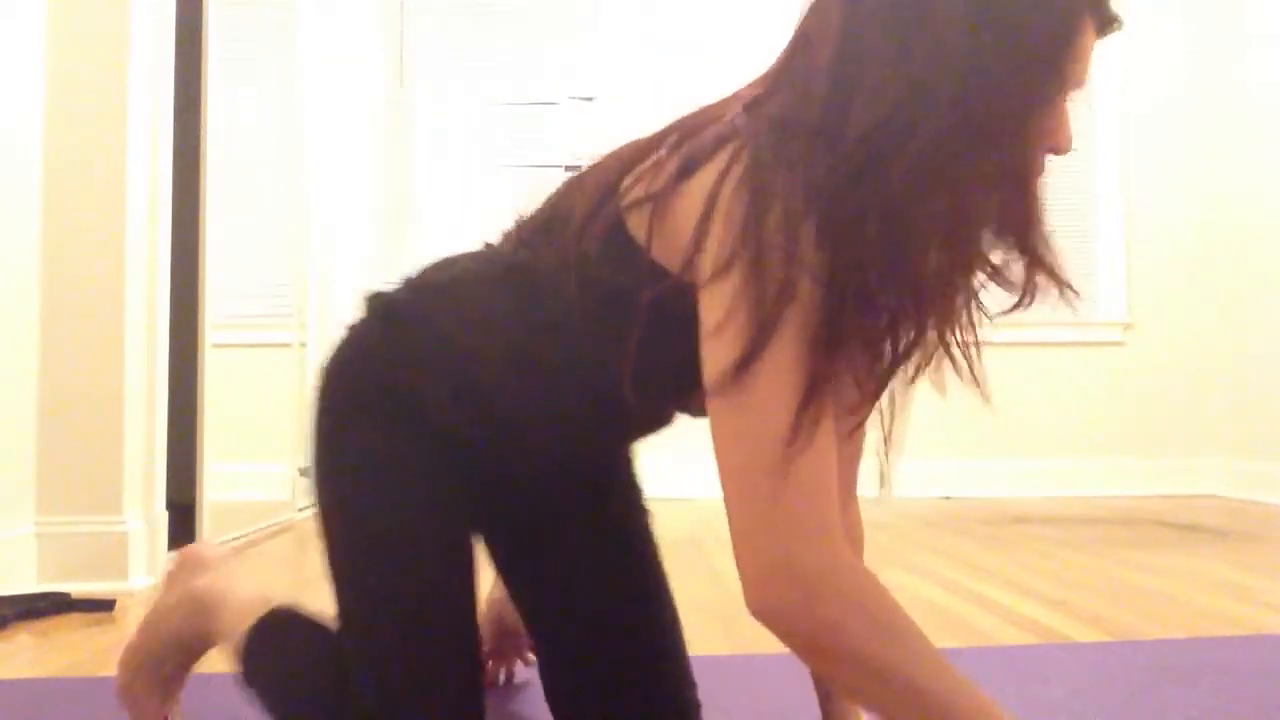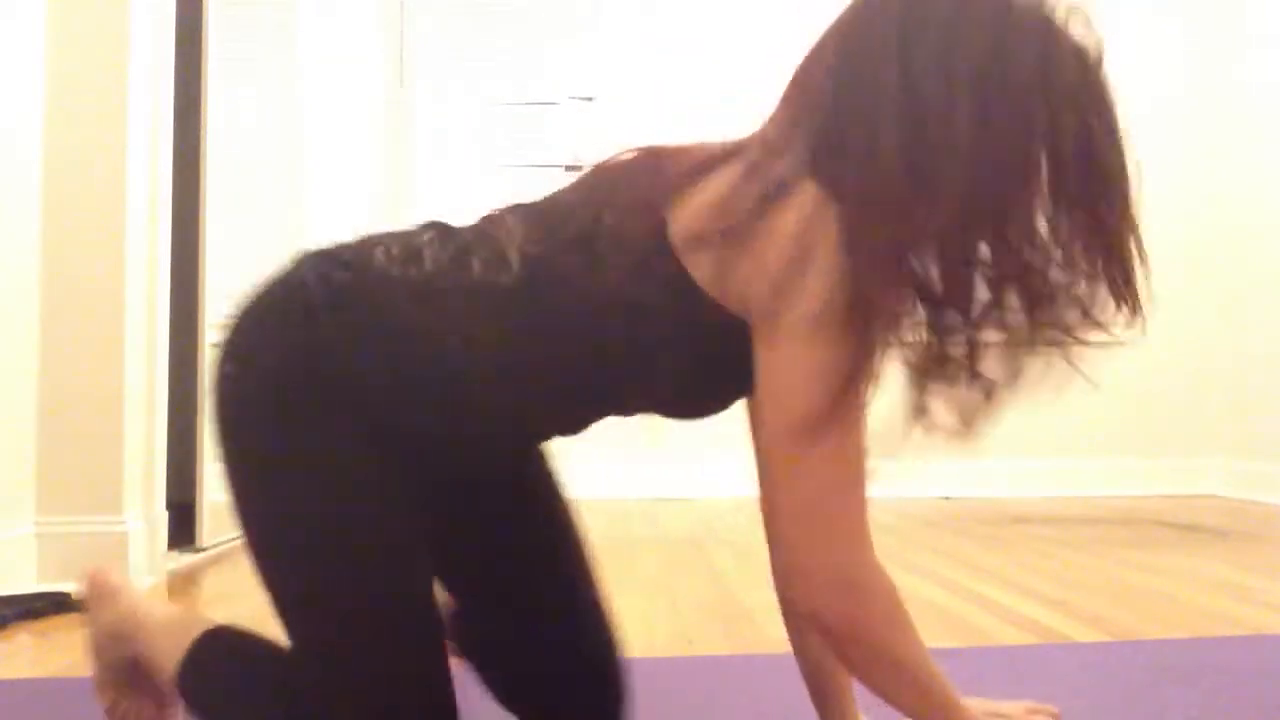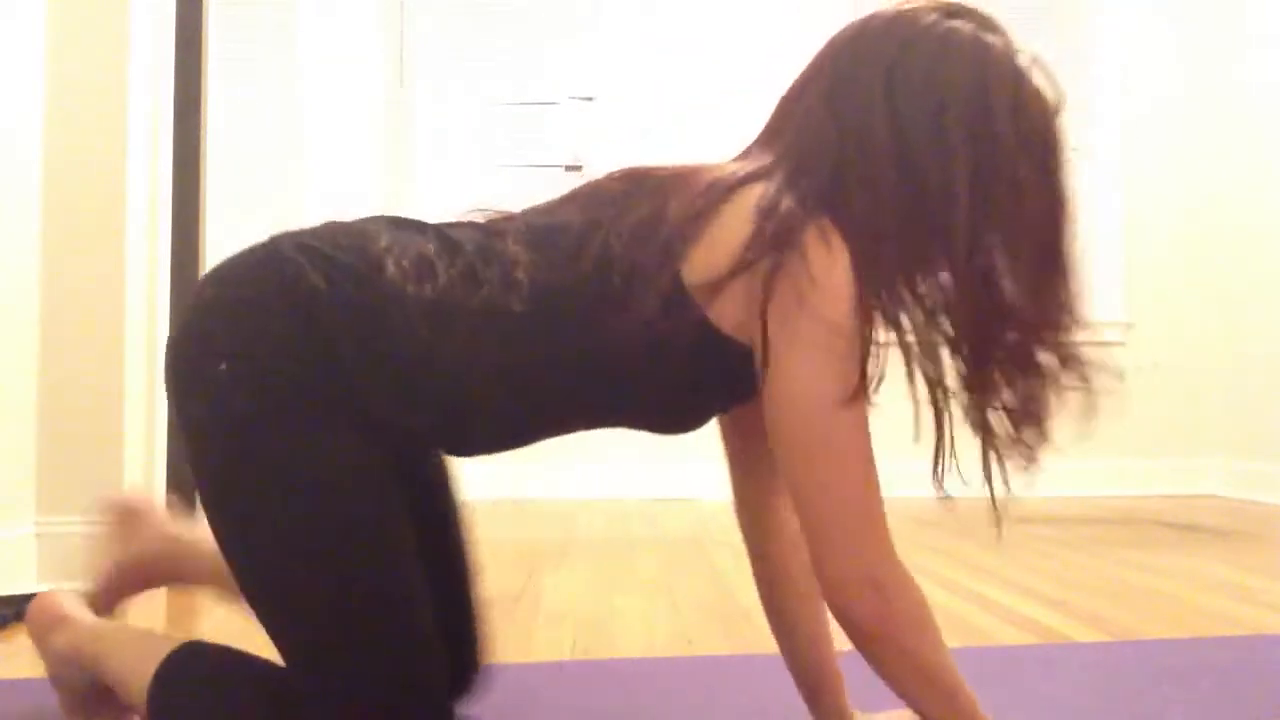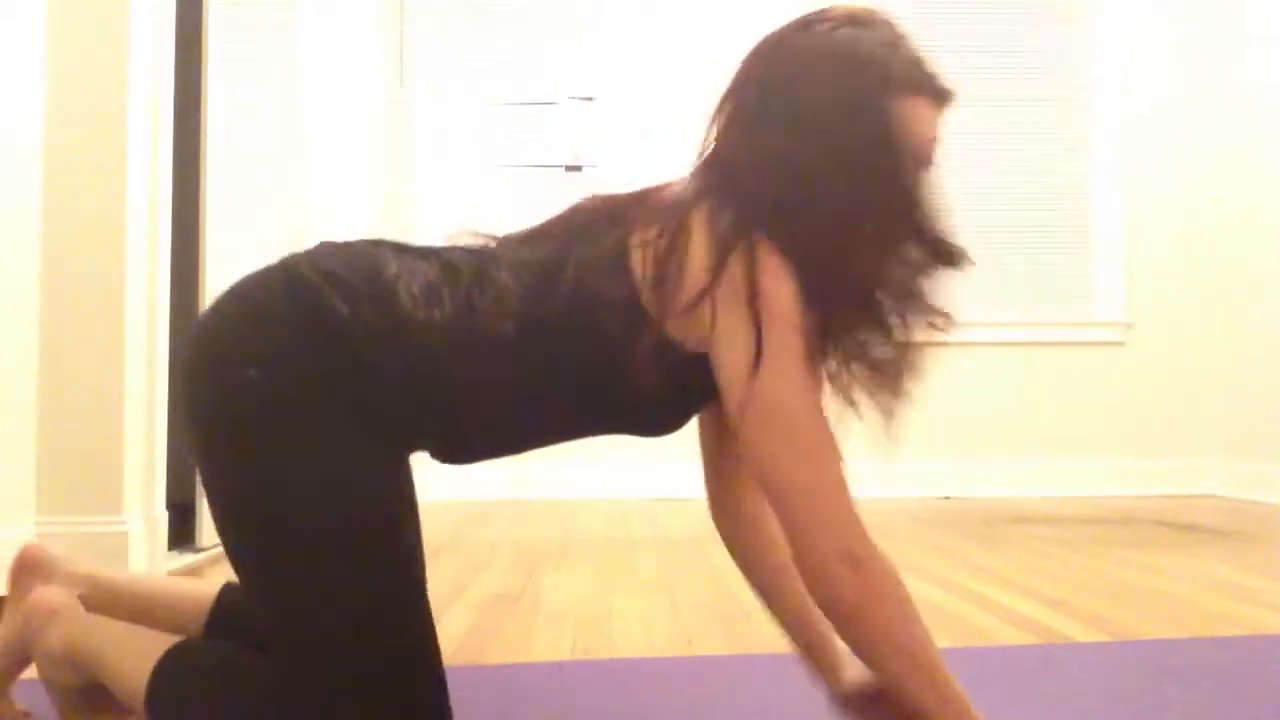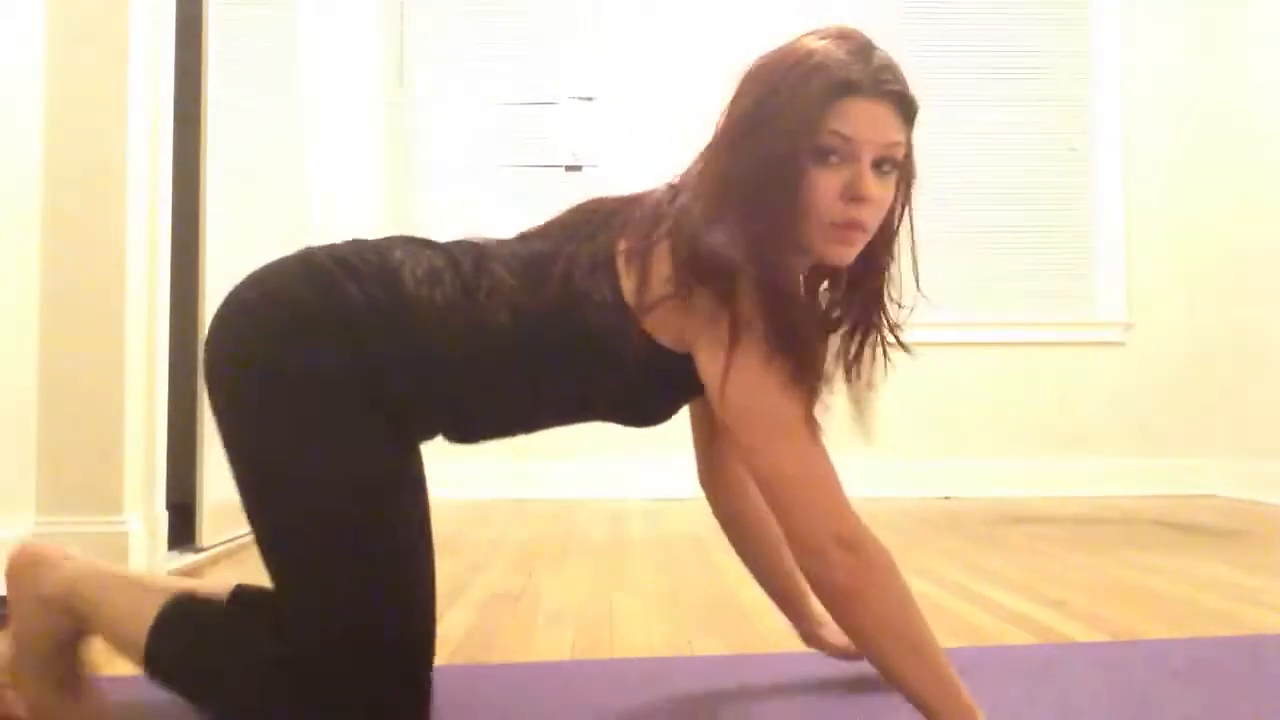
dt=0.2s
person 1, frame 1
left shoulder: (867, 226)
right shoulder: (756, 202)
left elbow: (815, 520)
right elbow: (789, 575)
left hip: (558, 442)
right hip: (400, 402)
left ankle: (491, 606)
right ankle: (215, 600)
person 1, frame 2
left shoulder: (782, 204)
right shoulder: (805, 228)
left elbow: (803, 519)
right elbow: (831, 579)
left hip: (432, 396)
right hip: (308, 368)
right ankle: (139, 623)
person 1, frame 3
left shoulder: (760, 222)
right shoulder: (805, 258)
left elbow: (773, 511)
right elbow: (865, 578)
left hip: (346, 349)
right hip: (273, 351)
left ankle: (181, 551)
person 1, frame 4
left shoulder: (721, 244)
right shoulder: (749, 271)
left elbow: (741, 500)
right elbow: (841, 563)
left hip: (327, 362)
right hip: (281, 365)
left knee: (352, 642)
left ankle: (80, 588)
person 1, frame 5
left shoulder: (749, 272)
right shoulder: (720, 277)
left elbow: (731, 479)
right elbow: (834, 545)
left wrist: (817, 628)
left hip: (346, 357)
right hip: (295, 348)
left ankle: (90, 597)
